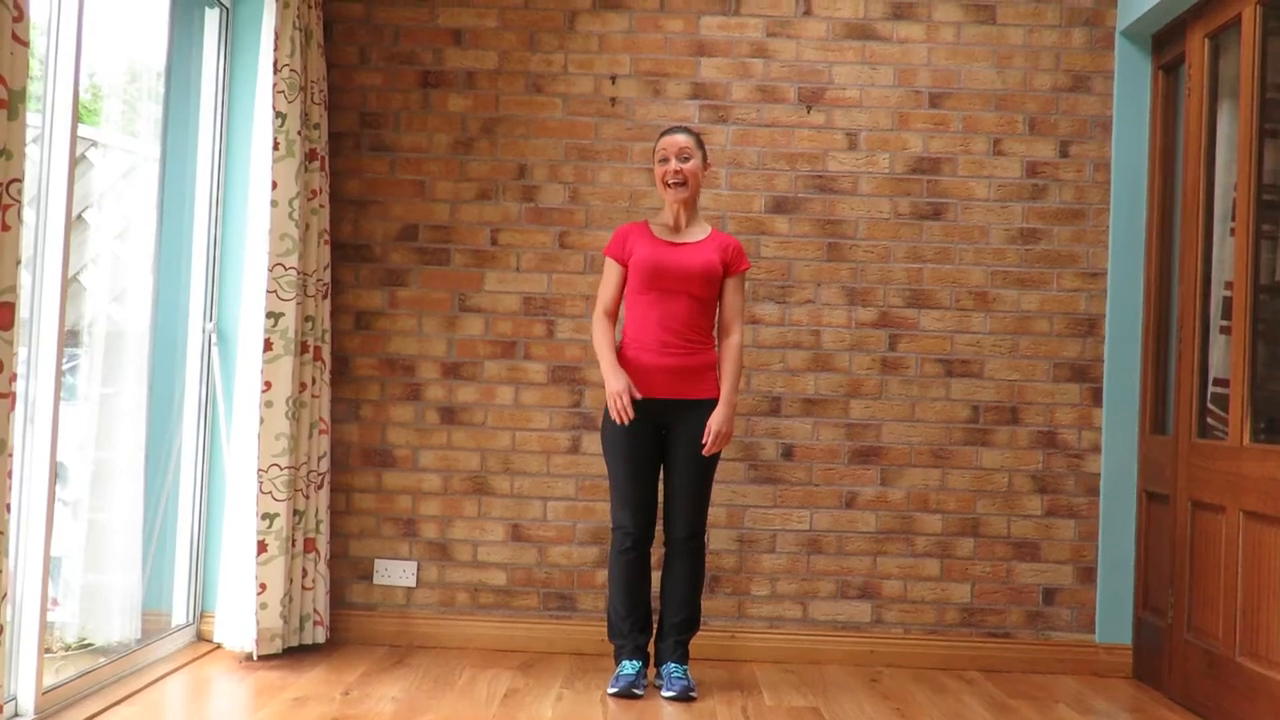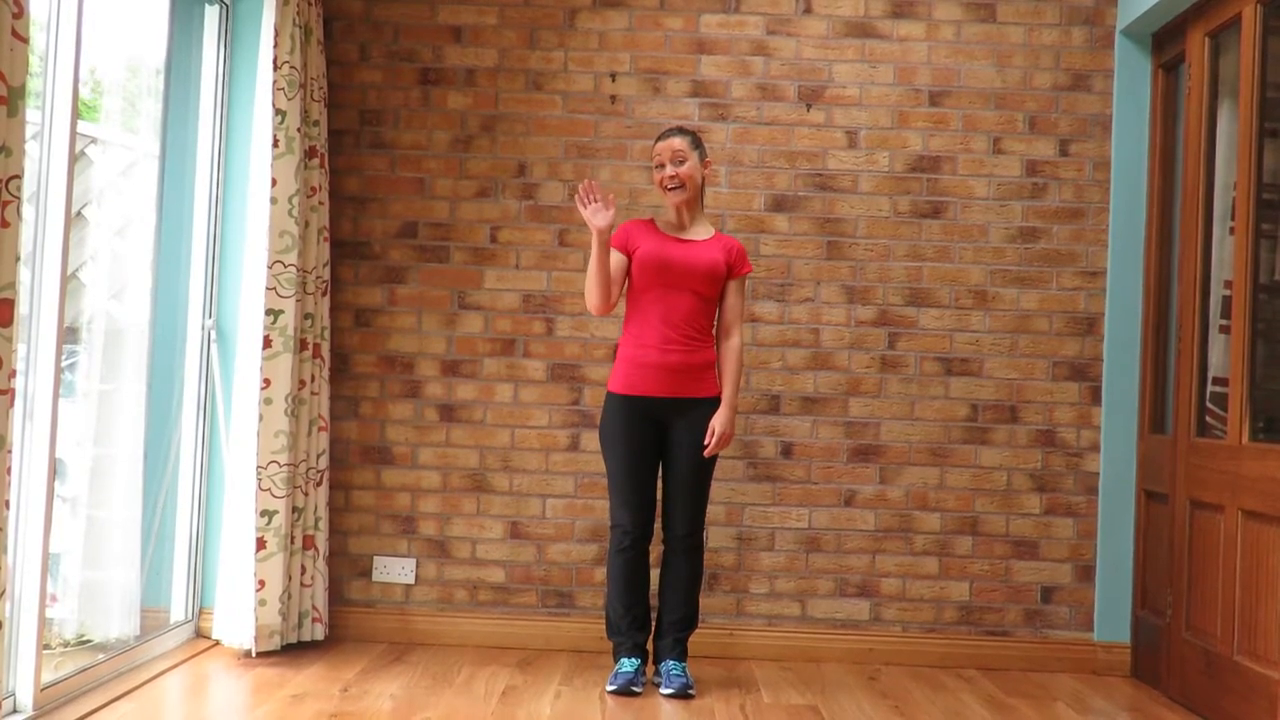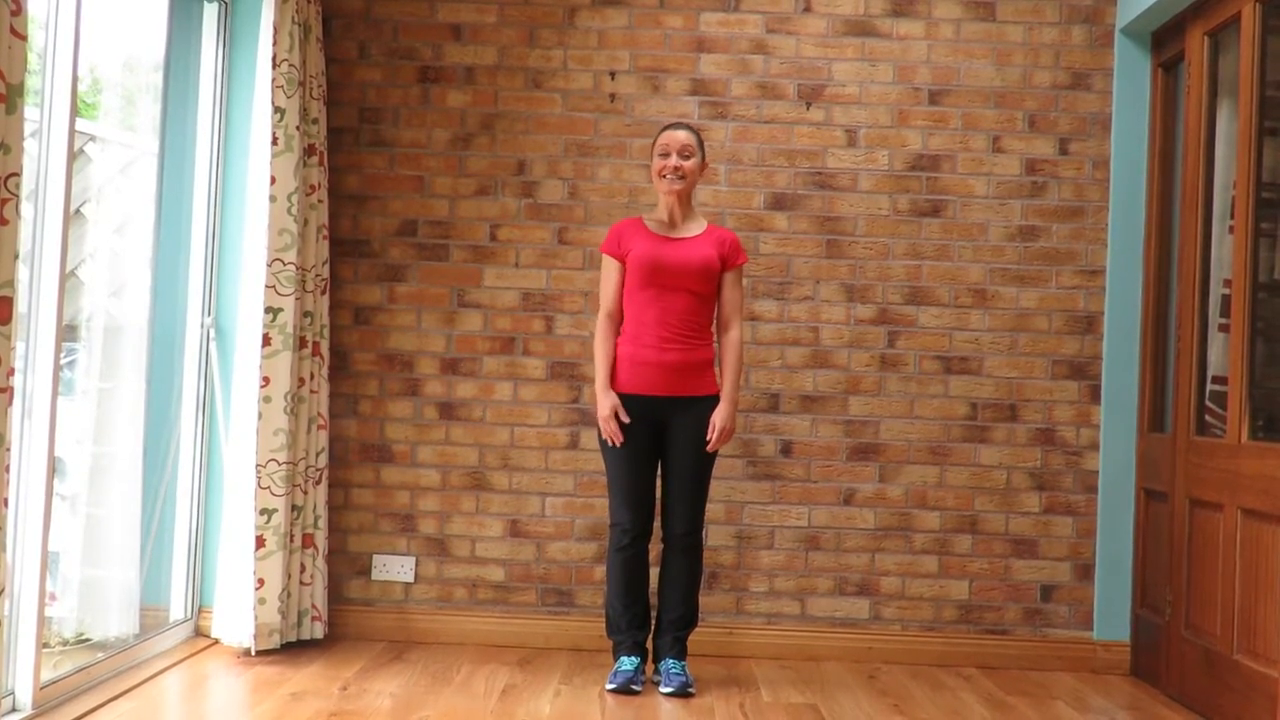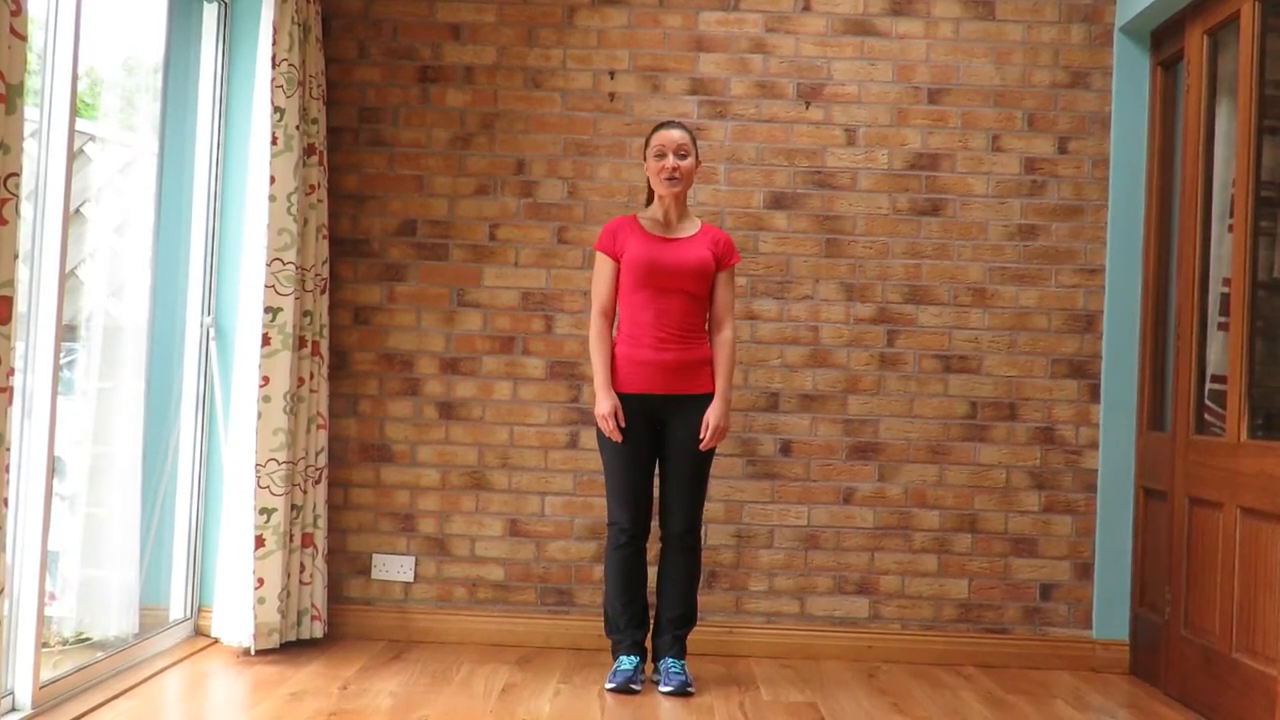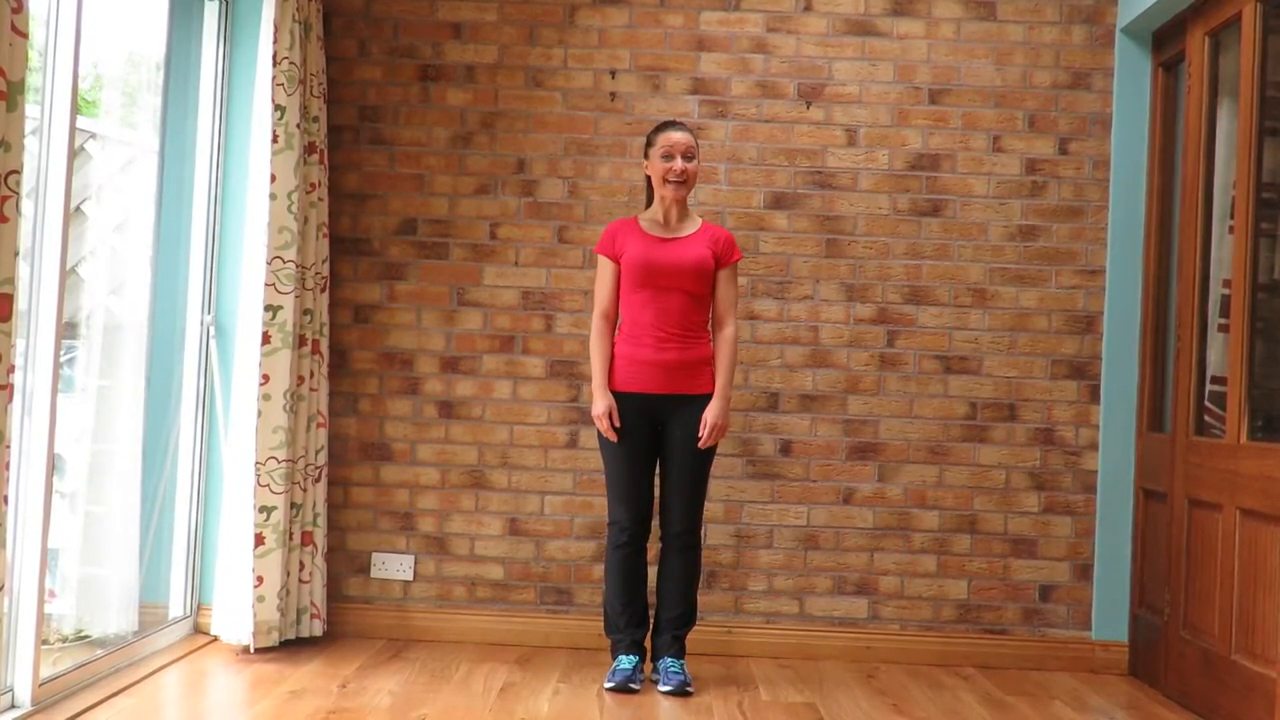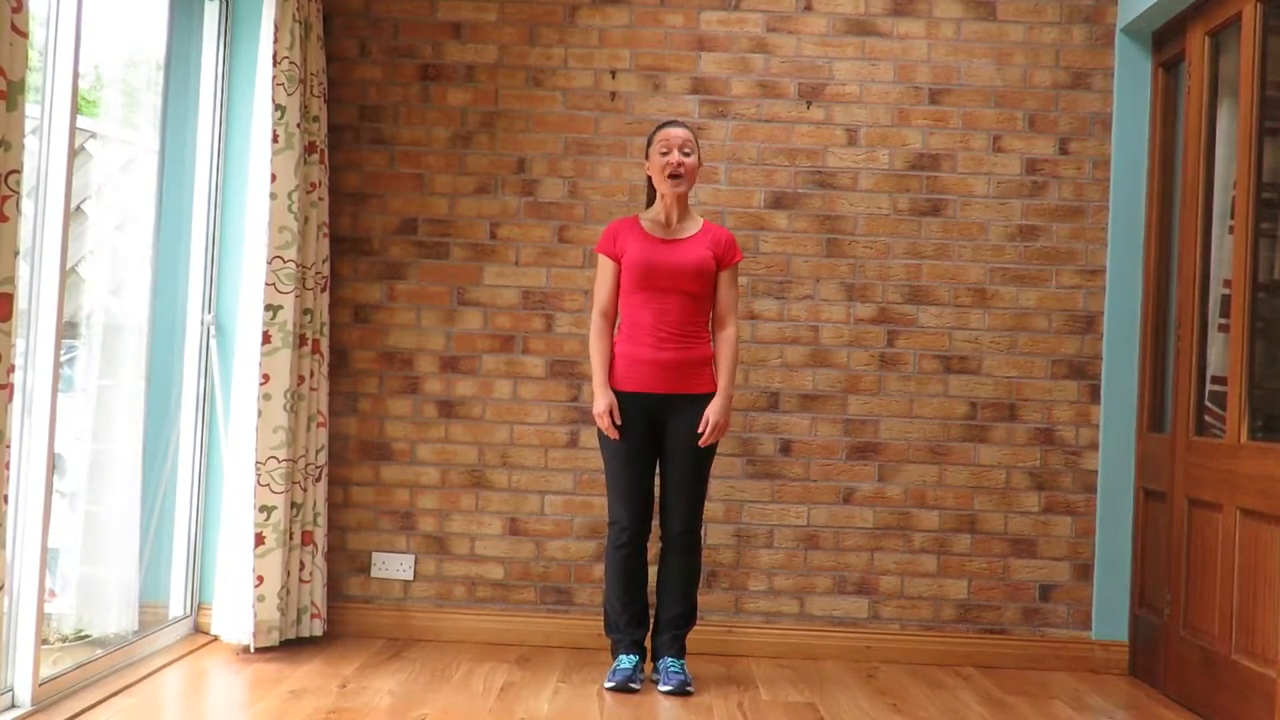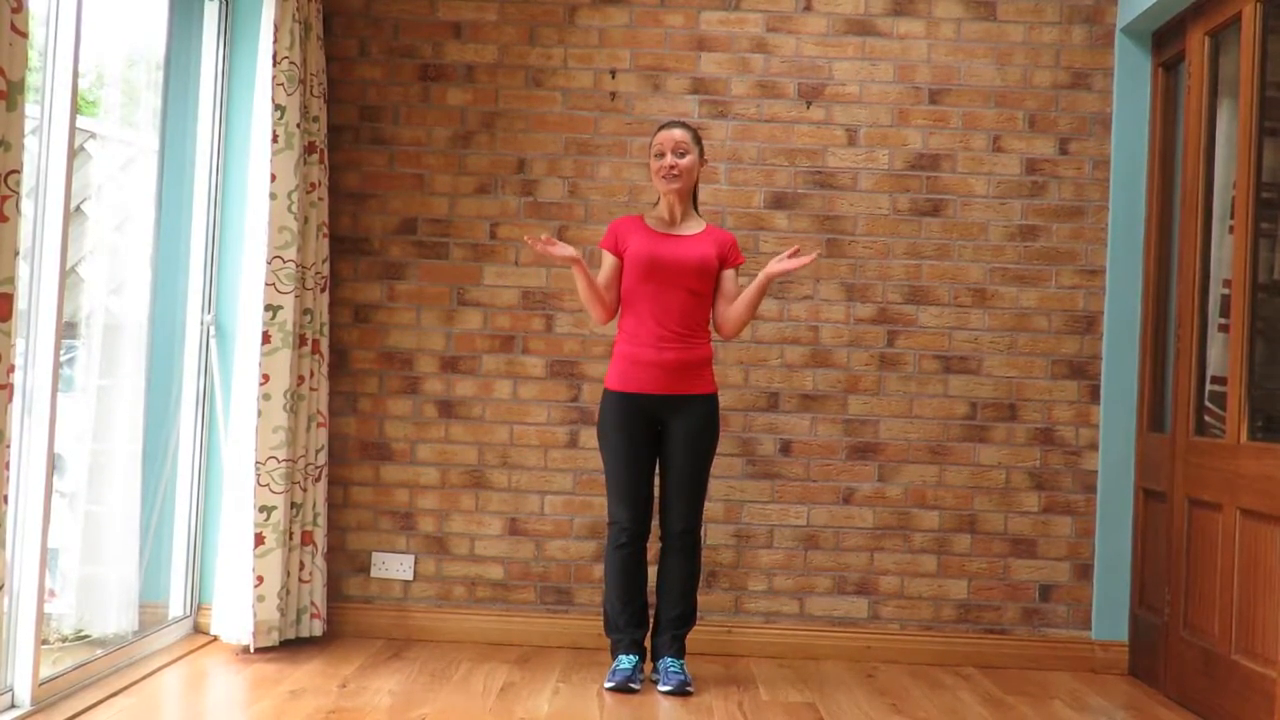
dt=0.7s
person 1, frame 1
left shoulder: (726, 249)
right shoulder: (628, 238)
left elbow: (731, 334)
right elbow: (601, 318)
left wrist: (726, 406)
right wrist: (611, 369)
left hip: (696, 405)
right hip: (633, 400)
left knee: (686, 534)
right knee: (630, 530)
left ankle: (674, 658)
right ankle: (630, 656)
person 1, frame 2
left shoulder: (728, 250)
right shoulder: (632, 234)
left elbow: (731, 336)
right elbow: (599, 304)
left wrist: (728, 406)
right wrist: (600, 235)
left hip: (695, 403)
right hip: (631, 397)
left knee: (685, 532)
right knee: (629, 528)
left ankle: (673, 655)
right ankle: (629, 653)
person 1, frame 3
left shoulder: (723, 243)
right shoulder: (624, 234)
left elbow: (731, 328)
right elbow: (607, 319)
left wrist: (729, 401)
right wrist: (603, 390)
left hip: (694, 401)
right hip: (631, 397)
left knee: (684, 529)
right knee: (628, 526)
left ankle: (672, 654)
right ankle: (628, 652)
person 1, frame 4
left shoulder: (716, 243)
right shoulder: (618, 232)
left elbow: (723, 327)
right elbow: (600, 318)
left wrist: (722, 399)
right wrist: (603, 391)
left hip: (691, 399)
right hip: (629, 396)
left knee: (682, 528)
right knee: (627, 525)
left ankle: (672, 652)
right ankle: (627, 650)
person 1, frame 5
left shoulder: (717, 241)
right shoulder: (618, 235)
left elbow: (725, 325)
right elbow: (603, 319)
left wrist: (721, 398)
right wrist: (599, 390)
left hip: (691, 399)
right hip: (628, 395)
left knee: (682, 527)
right knee: (627, 524)
left ankle: (671, 653)
right ankle: (626, 650)
person 1, frame 6
left shoulder: (719, 241)
right shoulder: (620, 234)
left elbow: (726, 326)
right elbow: (602, 318)
left wrist: (724, 396)
right wrist: (600, 389)
left hip: (692, 399)
right hip: (629, 395)
left knee: (682, 527)
right knee: (627, 525)
left ankle: (671, 653)
right ankle: (627, 650)
person 1, frame 7
left shoulder: (720, 242)
right shoulder: (623, 231)
left elbow: (727, 323)
right elbow: (603, 310)
left wrist: (767, 277)
right wrist: (575, 264)
left hip: (692, 399)
right hip: (628, 394)
left knee: (682, 527)
right knee: (627, 524)
left ankle: (670, 652)
right ankle: (626, 651)
